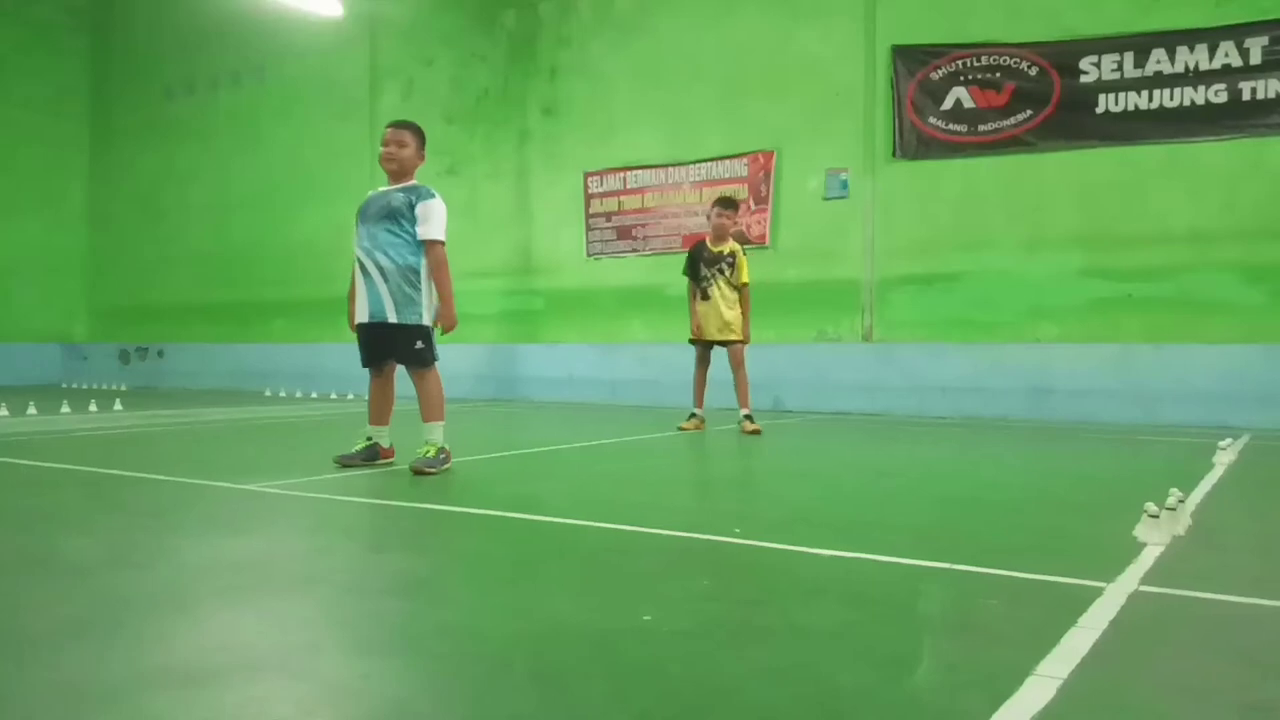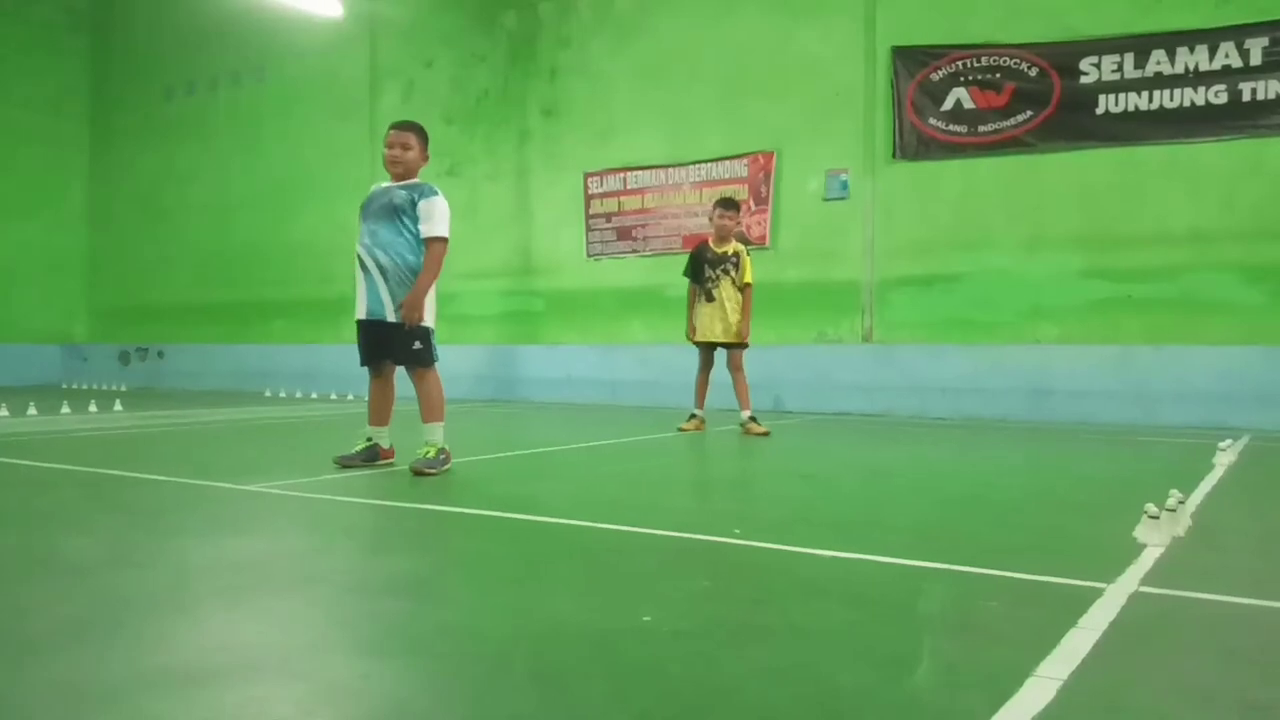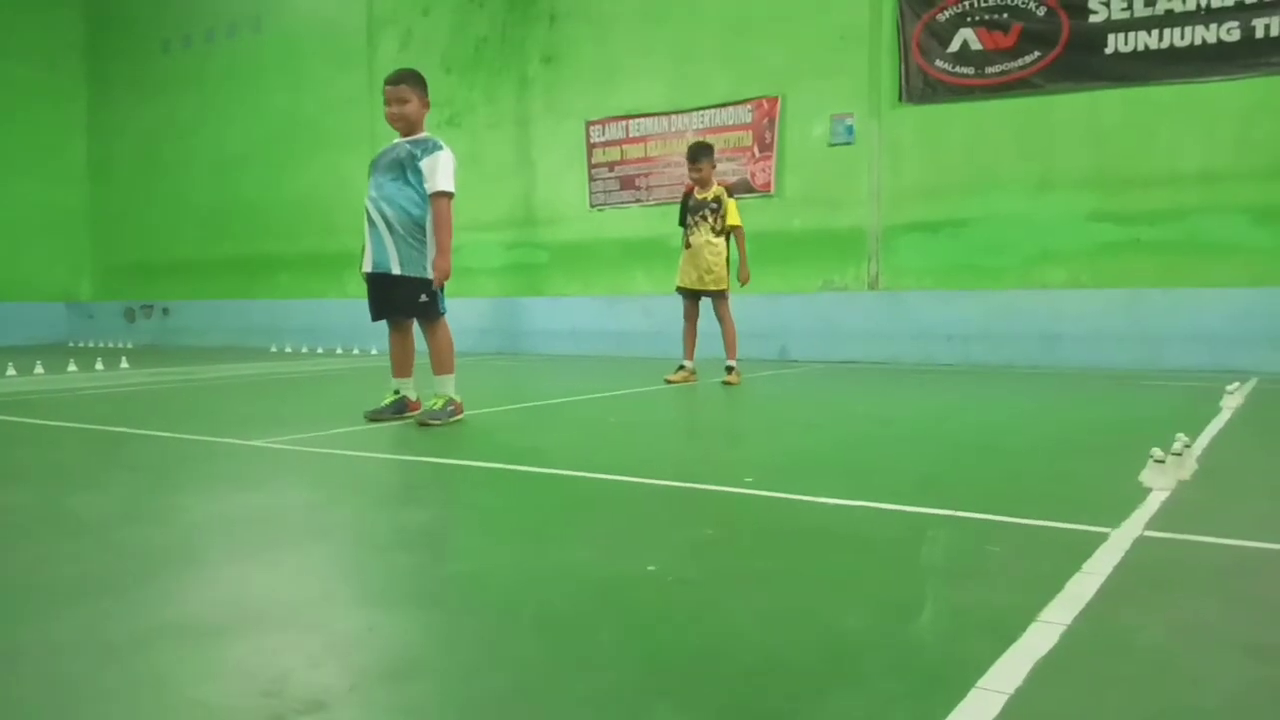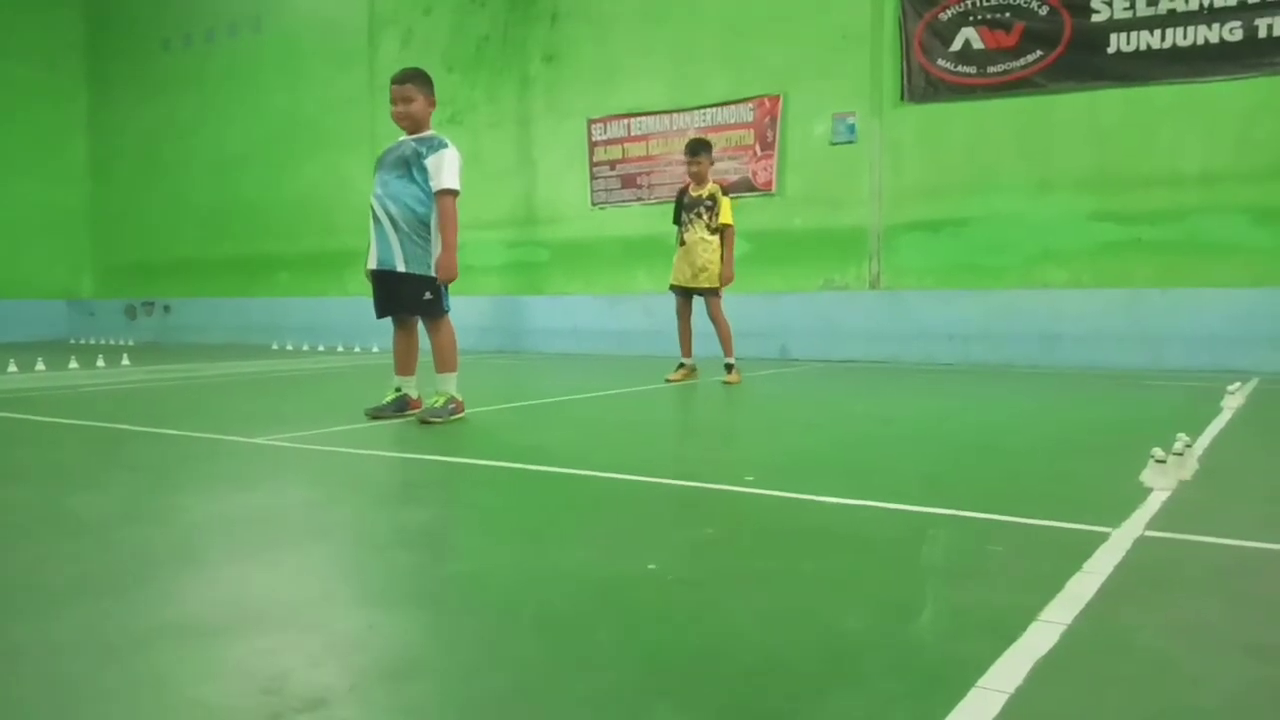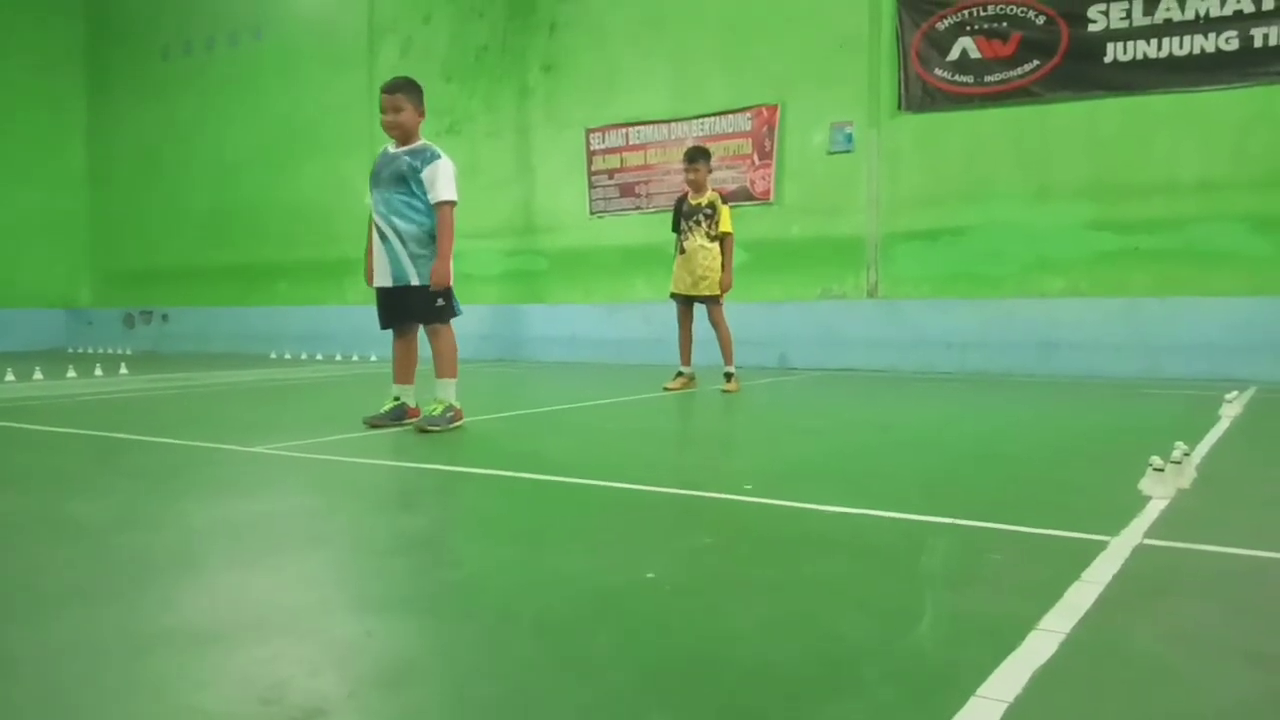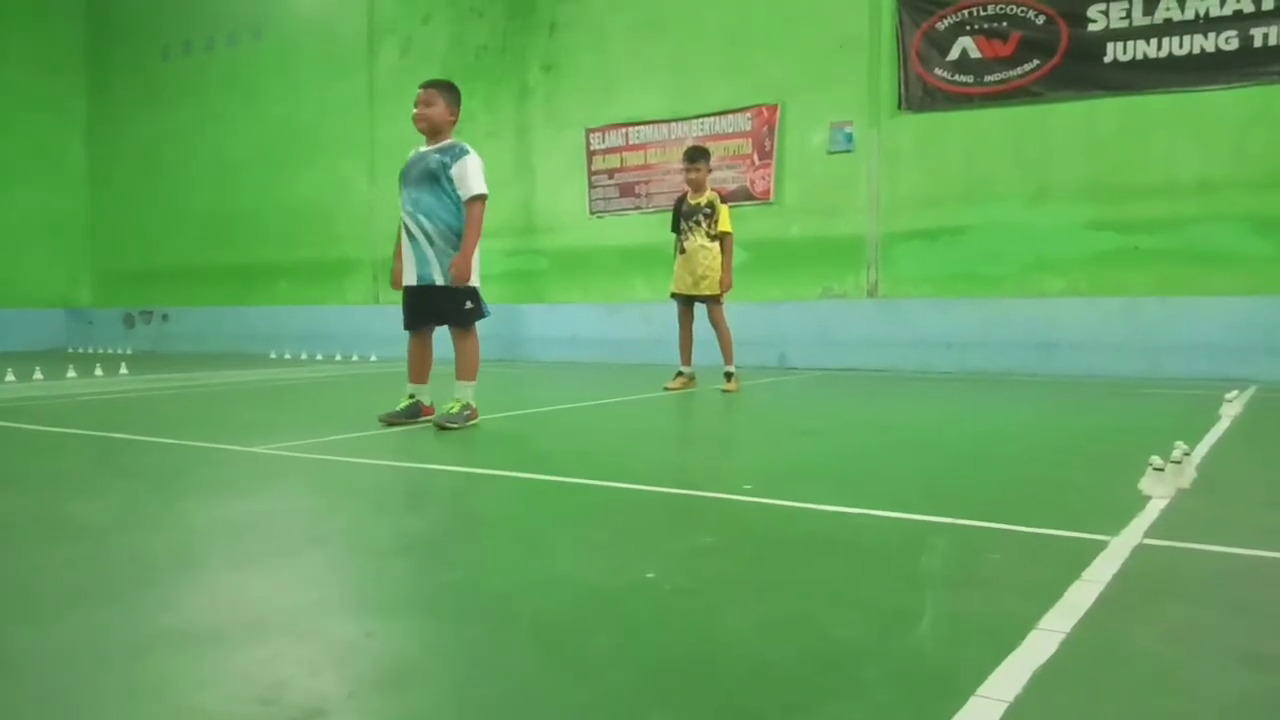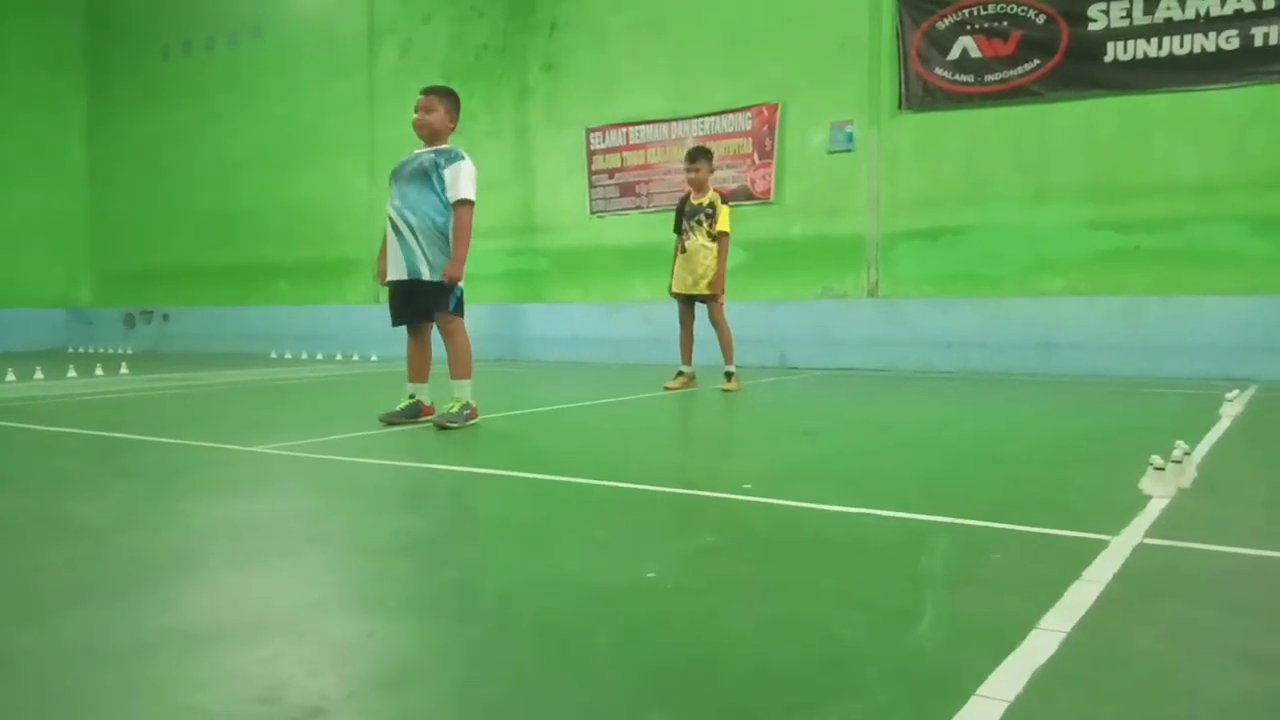
dt=0.7s
person 1, frame 1
left shoulder: (424, 198)
right shoulder: (370, 201)
left elbow: (435, 251)
left wrist: (445, 302)
right wrist: (352, 301)
left hip: (409, 305)
right hip: (371, 306)
left knee: (421, 368)
right knee: (379, 370)
left ankle: (435, 445)
right ankle: (378, 442)
person 1, frame 2
left shoulder: (427, 196)
right shoulder: (375, 195)
left elbow: (436, 247)
left wrist: (418, 294)
right wrist: (366, 291)
left hip: (406, 303)
right hip: (371, 304)
left knee: (421, 368)
right knee: (378, 369)
left ankle: (436, 445)
right ankle: (378, 442)
person 1, frame 3
left shoulder: (432, 151)
right shoulder: (384, 155)
left elbow: (440, 203)
left wrist: (443, 254)
right wrist: (367, 254)
left hip: (416, 258)
right hip: (382, 259)
left knee: (431, 320)
right knee: (396, 323)
left ankle: (447, 397)
right ankle: (404, 395)
person 1, frame 4
left shoulder: (439, 148)
right shoulder: (390, 153)
left elbow: (446, 201)
left wrist: (449, 252)
right wrist: (373, 254)
left hip: (421, 256)
right hip: (387, 256)
left knee: (436, 317)
right knee: (402, 321)
left ankle: (448, 395)
right ankle: (406, 393)
person 1, frame 5
left shoulder: (432, 159)
right shoulder: (382, 159)
left elbow: (444, 212)
left wrist: (443, 261)
right wrist: (370, 258)
left hip: (423, 264)
right hip: (390, 267)
left knee: (437, 326)
right knee: (401, 330)
left ankle: (447, 403)
right ankle: (404, 401)
person 1, frame 6
left shoulder: (461, 156)
right shoulder: (413, 160)
left elbow: (475, 206)
left wrist: (465, 256)
right wrist: (398, 260)
left hip: (450, 265)
right hip: (417, 267)
left knee: (462, 328)
right knee: (418, 331)
left ankle: (464, 402)
right ankle: (418, 400)
person 1, frame 7
left shoulder: (455, 161)
right shoulder: (405, 164)
left elbow: (463, 211)
right elbow: (393, 214)
left wrist: (458, 261)
right wrist: (383, 258)
left hip: (437, 263)
right hip: (404, 265)
left knee: (450, 323)
right knee: (416, 327)
left ankle: (463, 401)
right ankle: (418, 399)
person 2, frame 1
left shoulder: (736, 250)
right shoulder: (698, 249)
left elbow: (743, 287)
right elbow: (692, 285)
left wrist: (747, 321)
right wrist: (693, 316)
left hip: (730, 316)
right hip: (704, 316)
left knee: (737, 362)
right knee: (701, 363)
left ankle: (745, 416)
right ankle: (697, 414)
person 2, frame 2
left shoulder: (740, 251)
right shoulder: (700, 250)
left elbow: (747, 288)
right elbow: (693, 286)
left wrist: (745, 321)
right wrist: (689, 319)
left hip: (732, 319)
right hip: (706, 318)
left knee: (736, 366)
right knee: (704, 365)
left ankle: (747, 417)
right ankle: (697, 415)
person 2, frame 3
left shoulder: (723, 195)
right shoulder: (688, 196)
left elbow: (737, 228)
left wrist: (743, 263)
left hip: (715, 265)
right hip: (690, 266)
left knee: (722, 313)
right knee: (689, 315)
left ankle: (732, 366)
right ankle: (687, 366)
person 2, frame 4
left shoulder: (718, 193)
right shoulder: (683, 194)
left elbow: (728, 229)
left wrist: (728, 263)
right wrist: (678, 257)
left hip: (709, 264)
right hip: (684, 263)
left knee: (714, 312)
right knee: (682, 313)
left ankle: (731, 365)
right ankle: (687, 364)
person 2, frame 5
left shoulder: (717, 201)
right shoulder: (681, 202)
left elbow: (727, 236)
left wrist: (727, 271)
right wrist: (676, 266)
left hip: (709, 271)
right hip: (684, 271)
left knee: (716, 319)
right knee: (683, 320)
left ankle: (730, 372)
right ankle: (686, 373)
person 2, frame 6
left shoulder: (716, 200)
right shoulder: (681, 202)
left elbow: (726, 236)
left wrist: (727, 271)
right wrist: (676, 268)
left hip: (710, 271)
right hip: (685, 271)
left knee: (717, 318)
right knee: (684, 321)
left ankle: (730, 372)
right ankle: (685, 372)
person 2, frame 7
left shoulder: (718, 201)
right shoulder: (684, 203)
left elbow: (723, 237)
left wrist: (720, 272)
right wrist: (673, 274)
left hip: (708, 272)
right hip: (685, 272)
left knee: (717, 318)
right knee: (685, 321)
left ankle: (730, 372)
right ankle: (686, 372)
